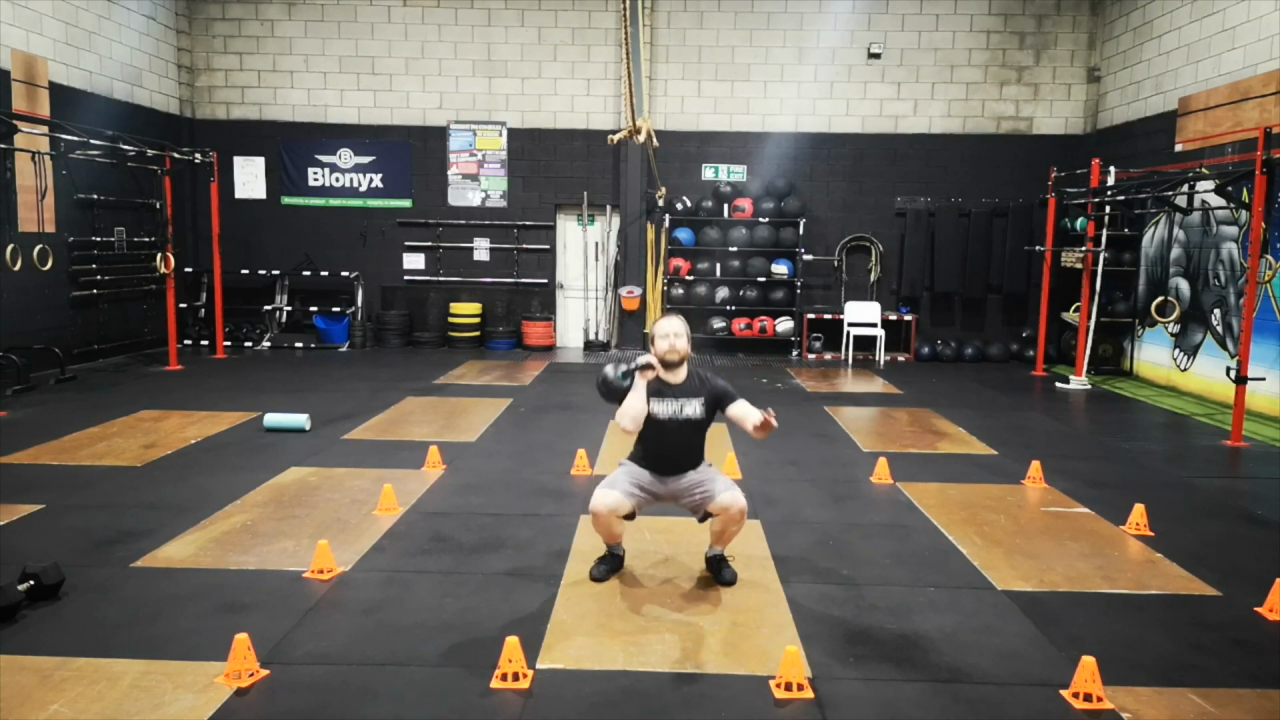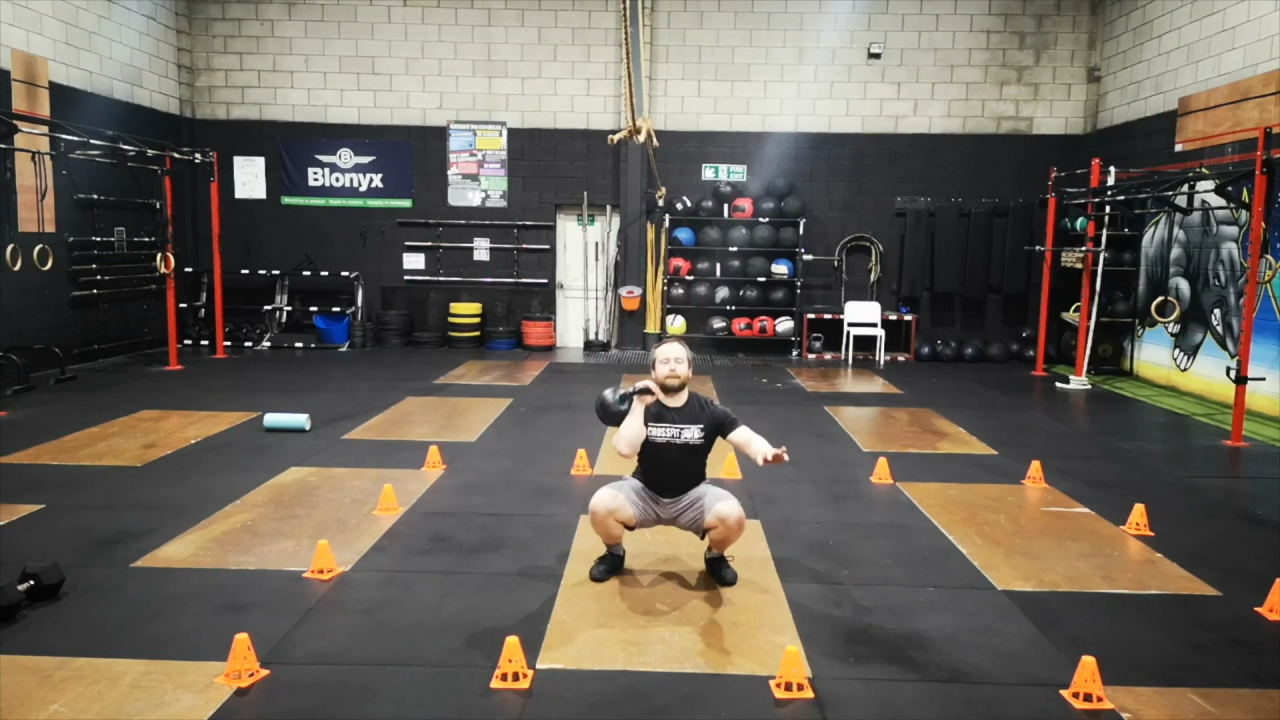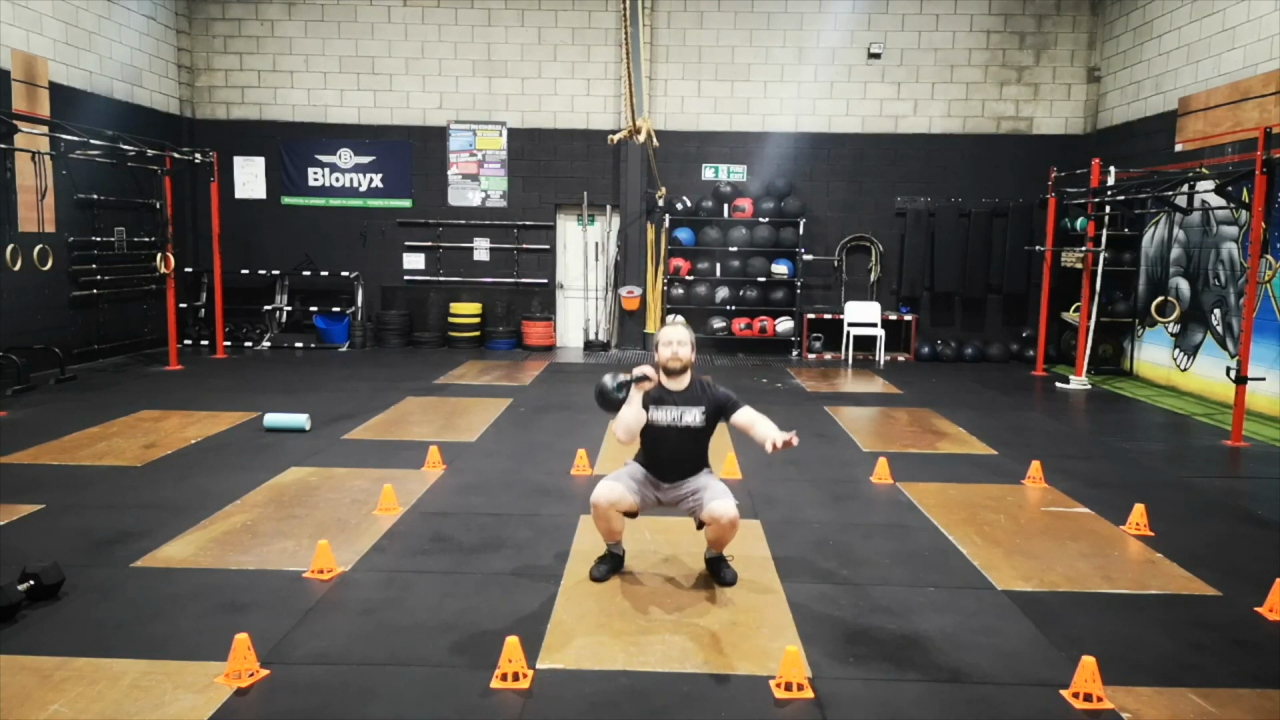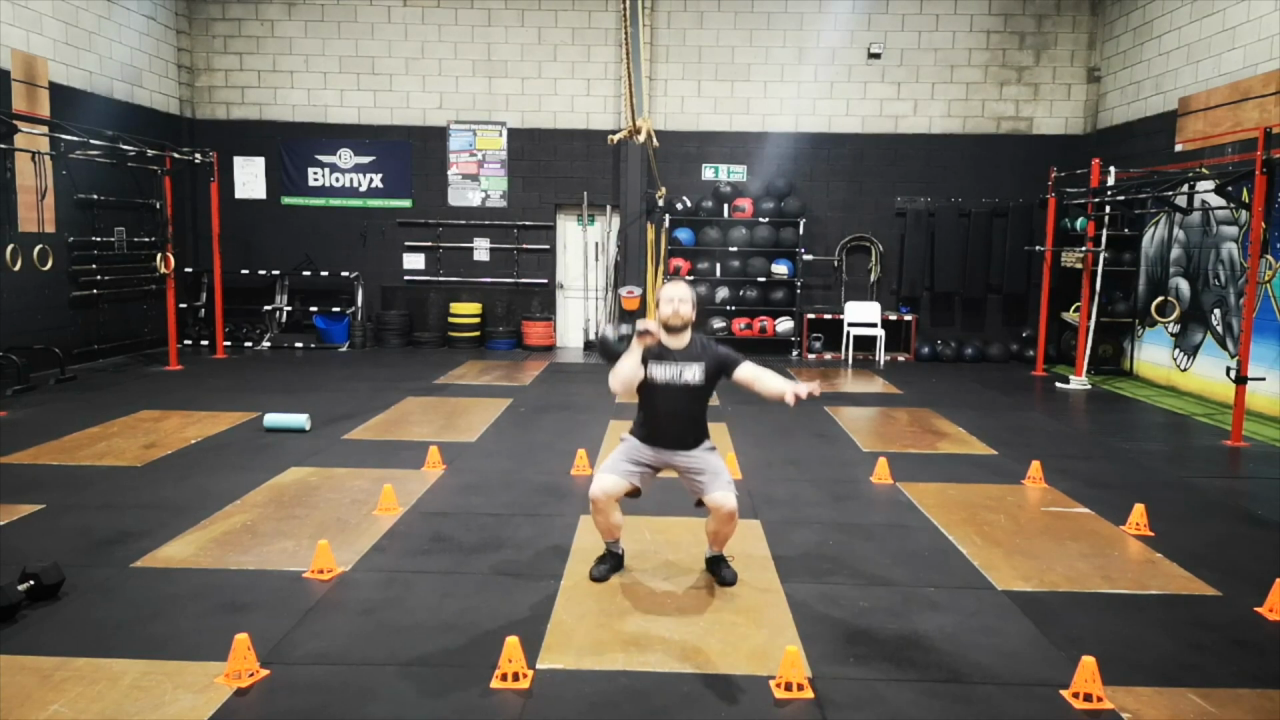
dt=0.2s
person 1, frame 1
left shoulder: (710, 386)
right shoulder: (640, 381)
left elbow: (746, 414)
right elbow: (629, 425)
left wrist: (758, 422)
right wrist: (641, 381)
left hip: (691, 473)
right hip: (643, 470)
left knee: (735, 506)
right knee: (600, 507)
left ankle: (715, 555)
right ankle: (614, 553)
person 1, frame 2
left shoulder: (709, 411)
right shoulder: (642, 408)
left elbow: (746, 438)
right elbow: (625, 449)
left wrist: (764, 451)
right wrist: (639, 405)
left hip: (692, 494)
right hip: (645, 491)
left knee: (733, 517)
right knee: (599, 506)
left ankle: (715, 557)
right ankle: (614, 554)
person 1, frame 3
left shoulder: (712, 395)
right shoulder: (644, 393)
left elbow: (751, 420)
right elbow: (624, 435)
left wrist: (773, 435)
right wrist: (637, 392)
left hip: (694, 479)
right hip: (647, 475)
left knee: (726, 516)
right knee: (602, 499)
left ankle: (714, 557)
right ankle: (614, 553)
person 1, frame 4
left shoulder: (712, 353)
right shoulder: (643, 349)
left elbow: (754, 375)
right elbow: (619, 386)
left wrist: (789, 388)
right wrist: (637, 346)
left hip: (694, 449)
right hip: (644, 445)
left knee: (726, 507)
right knee: (600, 493)
left ankle: (715, 557)
right ankle: (613, 552)
